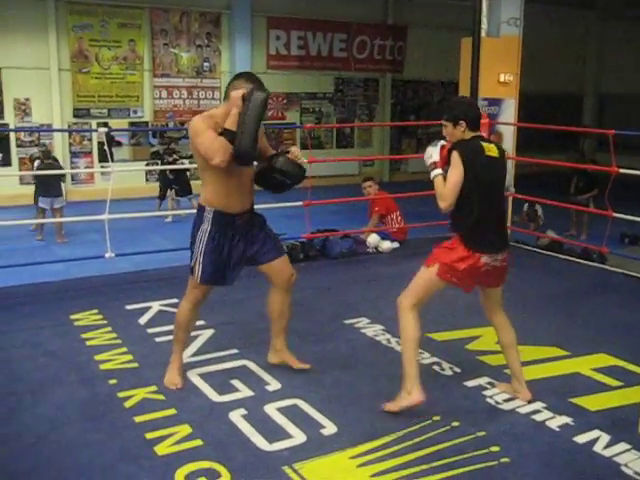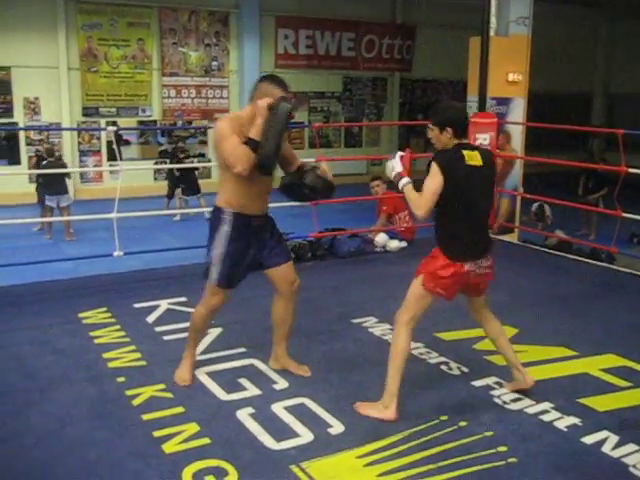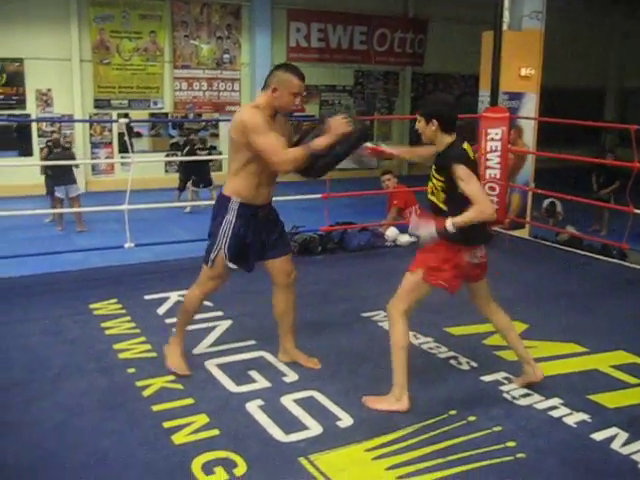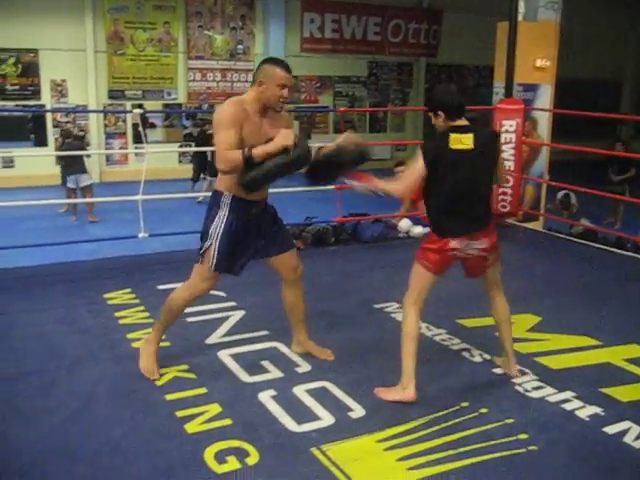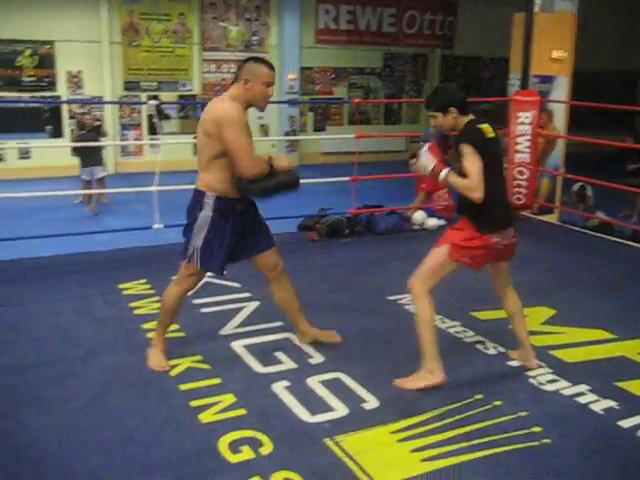
dt=0.2s
person 1, frame 1
right shoulder: (202, 123)
left elbow: (267, 157)
right elbow: (219, 158)
left wrist: (289, 155)
right wrist: (235, 114)
left hip: (249, 218)
right hip: (216, 220)
left knee: (285, 277)
right knee: (195, 295)
left ankle: (278, 349)
right ankle: (176, 360)
person 1, frame 2
left shoulder: (273, 131)
right shoulder: (227, 126)
left elbow: (289, 164)
right elbow: (241, 167)
left wrist: (313, 169)
right wrist: (259, 121)
left hip: (261, 221)
right hip: (231, 222)
left knee: (288, 285)
right knee: (214, 298)
left ankle: (279, 355)
right ankle: (187, 359)
person 1, frame 3
left shoulder: (278, 118)
right shoulder: (251, 117)
left elbow: (293, 160)
right elbow: (284, 163)
right wrist: (324, 140)
left hip: (263, 209)
right hip: (236, 210)
left knee: (286, 277)
right knee: (210, 283)
left ankle: (288, 348)
right ankle: (175, 342)
person 1, frame 4
left shoulder: (277, 115)
right shoulder: (232, 110)
right elbow: (225, 162)
right wrist: (273, 146)
left hip: (260, 206)
right hip: (230, 207)
left knee: (292, 271)
right knee: (200, 283)
left ankle: (302, 340)
right ankle: (150, 344)
person 1, frame 5
left shoulder: (234, 109)
right shoulder: (227, 110)
right elbow: (248, 169)
left wrist: (270, 166)
right wrist: (278, 166)
left hip: (239, 204)
right hip: (213, 206)
left knee: (274, 268)
right knee: (188, 279)
left ankle: (303, 329)
right ankle: (159, 342)
person 2, frame 1
left shoulder: (462, 151)
right shoulder: (497, 153)
left elbow: (445, 203)
left wrist: (435, 166)
left hip: (467, 249)
right hip: (497, 249)
left knee: (407, 303)
right knee: (495, 312)
left ankle: (411, 388)
right ankle: (520, 385)
person 2, frame 2
left shoulder: (444, 162)
right shoulder: (486, 157)
left elbow: (421, 211)
left wrist: (400, 176)
left hip: (450, 258)
right hip: (479, 256)
left knee: (404, 321)
right knee: (482, 313)
left ankle: (387, 404)
right ankle: (520, 375)
person 2, frame 3
left shoulder: (453, 161)
right shoulder: (456, 149)
left elbow: (486, 209)
left wrist: (445, 225)
left hip: (449, 248)
right hip: (475, 245)
left knee: (397, 310)
right knee: (486, 305)
left ankle: (399, 396)
right ankle: (529, 367)
person 2, frame 4
left shoulder: (434, 145)
right shoulder: (490, 137)
left elbow: (403, 188)
left wrist: (370, 181)
left hip: (444, 237)
right hip: (481, 233)
left knee: (411, 304)
right knee: (495, 290)
left ankle: (407, 385)
right ankle: (509, 360)
person 2, frame 5
left shoulder: (469, 139)
right shoulder: (484, 130)
left elbow: (476, 192)
left wrist: (439, 170)
right wrist: (442, 167)
left hip: (476, 228)
right hip: (500, 227)
left knee: (418, 285)
right knee: (503, 286)
left ankle: (432, 369)
right ankle: (527, 352)
